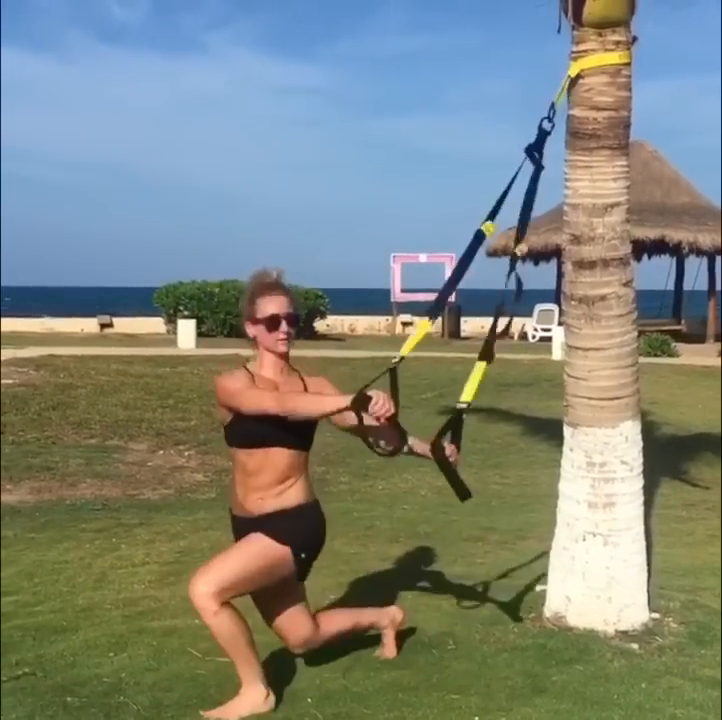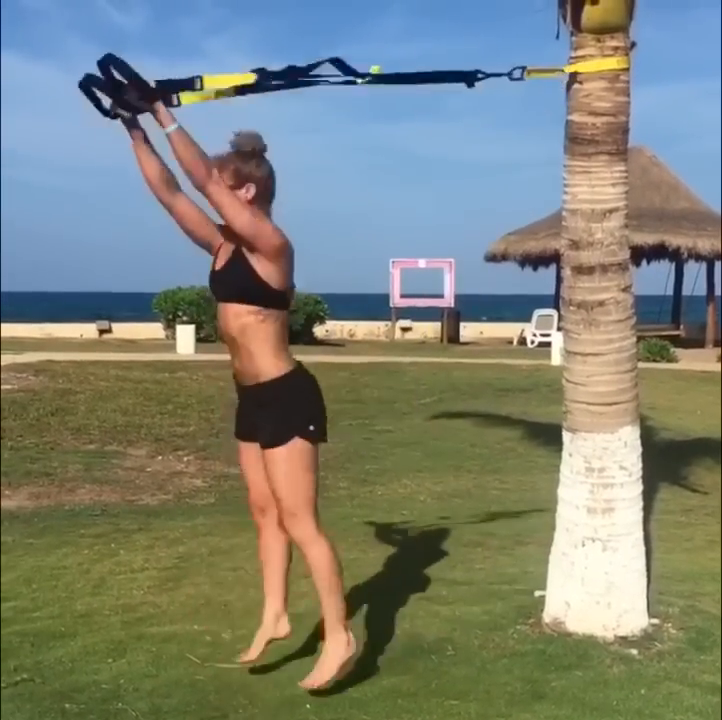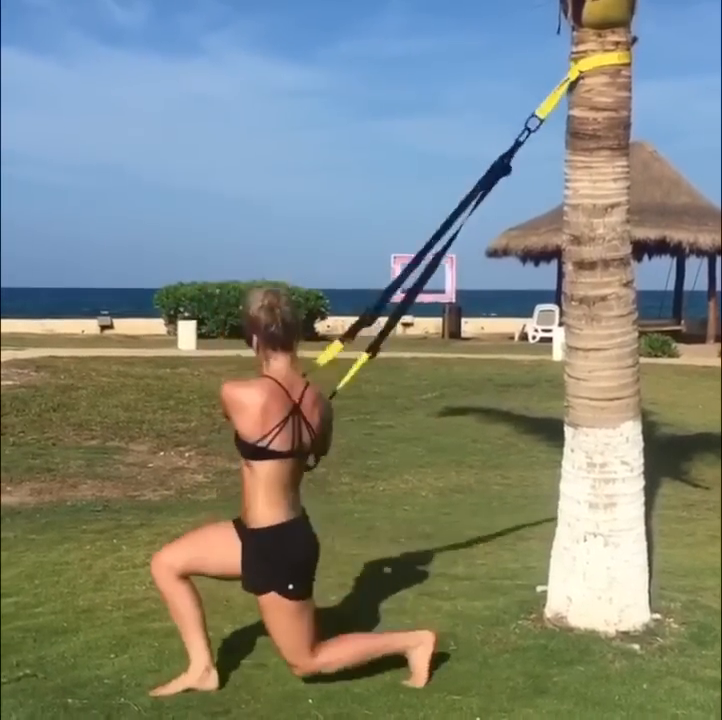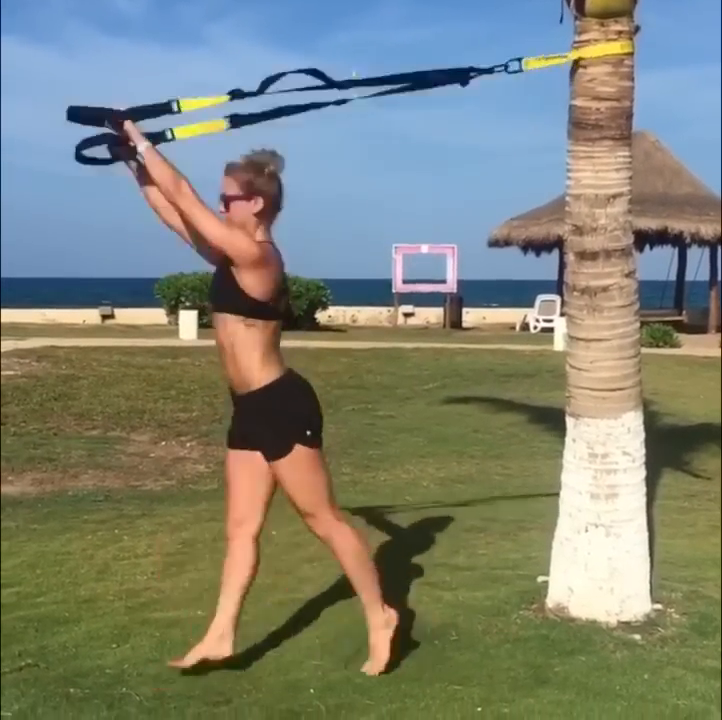
dt=0.4s
person 1, frame 1
left shoulder: (316, 386)
right shoulder: (231, 386)
left elbow: (370, 430)
right elbow: (282, 406)
left wrist: (420, 446)
right wrist: (352, 402)
left hip: (296, 523)
right hip: (248, 527)
left knee: (205, 589)
right knee: (302, 637)
right ankle: (386, 618)
person 1, frame 2
left shoulder: (268, 243)
right shoulder: (224, 244)
left elbow: (206, 182)
right elbow: (169, 193)
left wrist: (166, 119)
right wrist: (136, 131)
left hip: (287, 398)
right hip: (255, 399)
left knee: (299, 524)
right knee: (267, 513)
left ankle: (338, 640)
right ankle: (274, 618)
person 1, frame 3
left shoulder: (244, 397)
right shoulder: (316, 398)
left hip: (276, 544)
right hip: (273, 531)
left knee: (306, 660)
right knee: (165, 565)
left ankle: (415, 642)
right ankle: (201, 668)
person 1, frame 4
left shoulder: (254, 253)
right shoulder: (239, 257)
left elbow: (187, 200)
right elbow: (181, 215)
left wrist: (138, 141)
right wrist: (141, 173)
left hip: (281, 406)
right hip: (252, 409)
left knee: (322, 519)
right knee: (242, 528)
left ankle: (379, 615)
right ankle: (220, 635)
